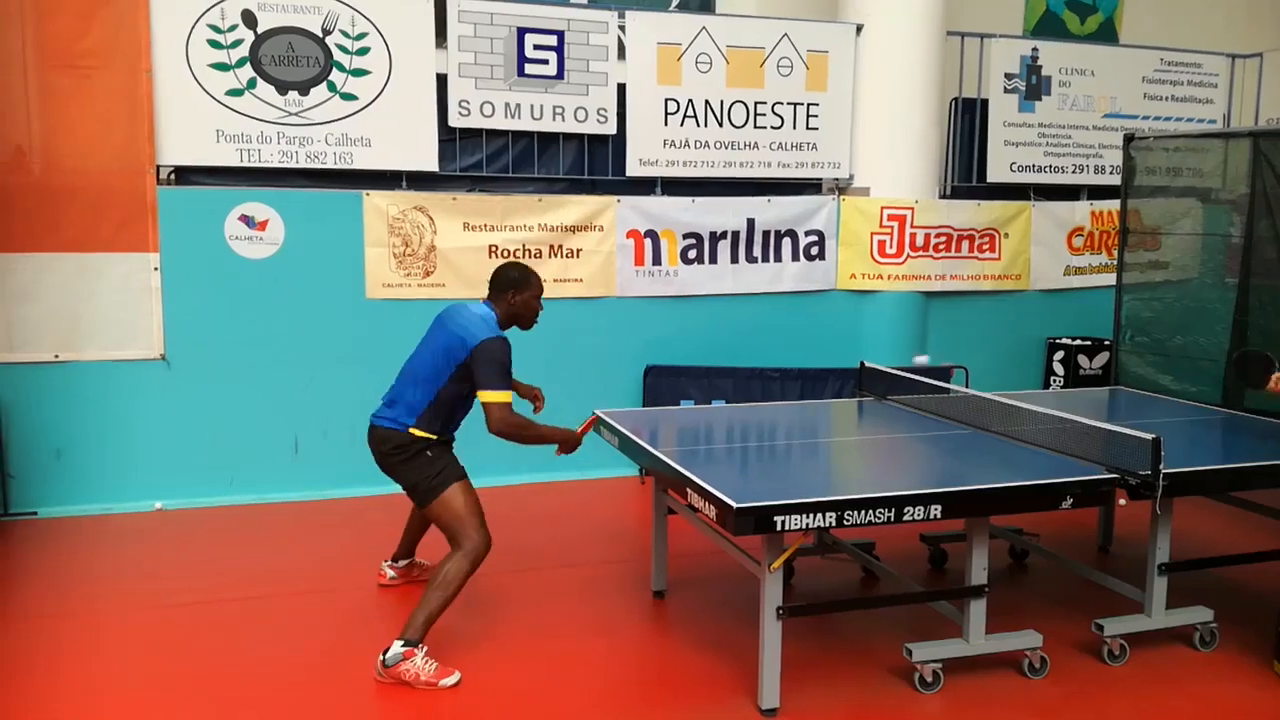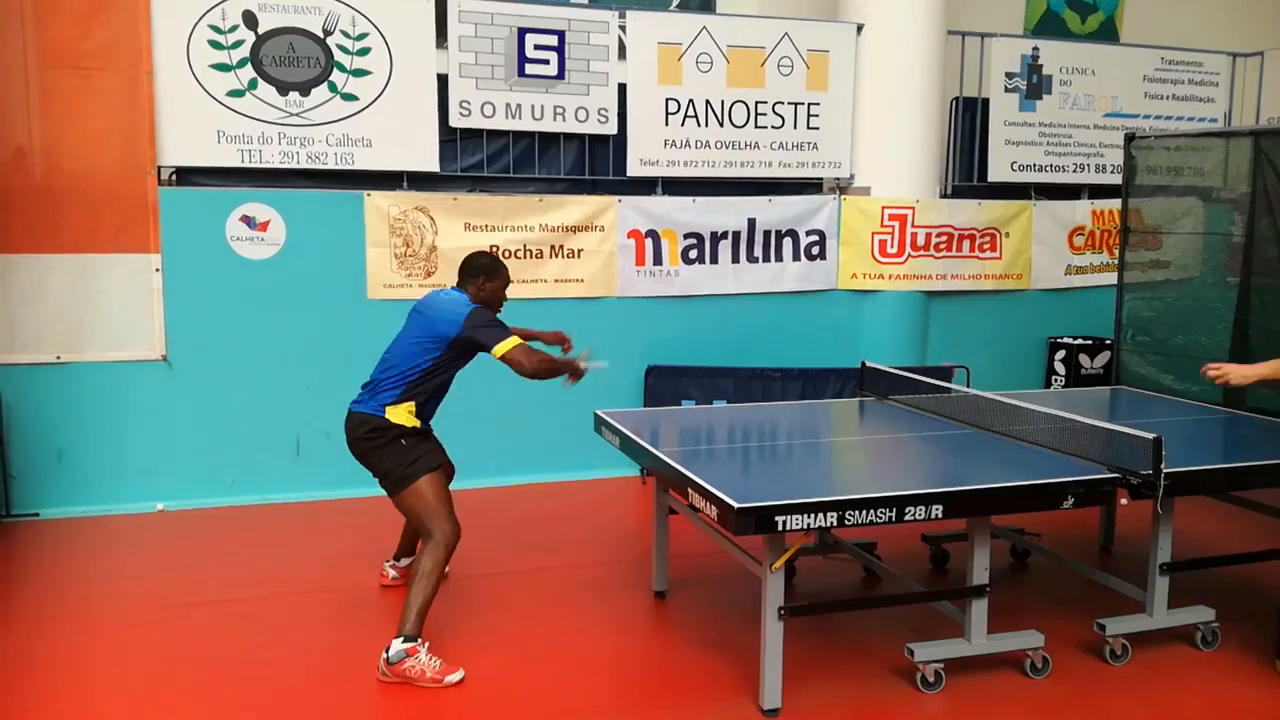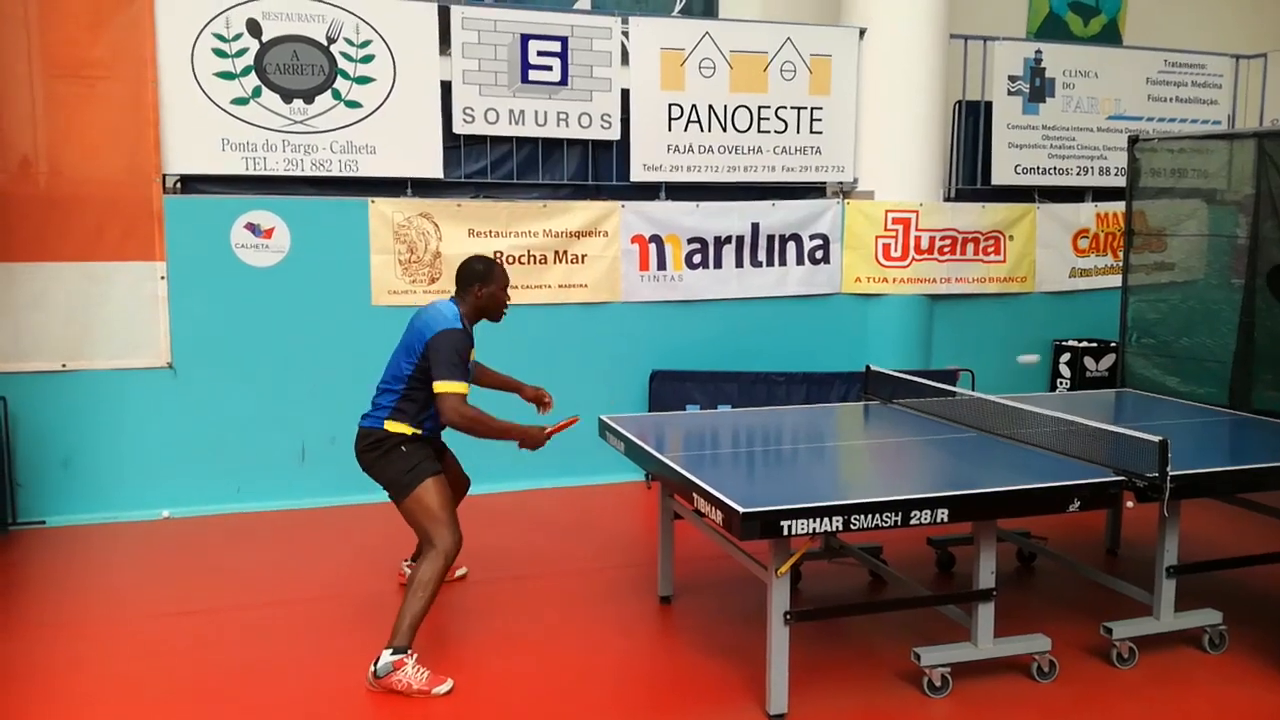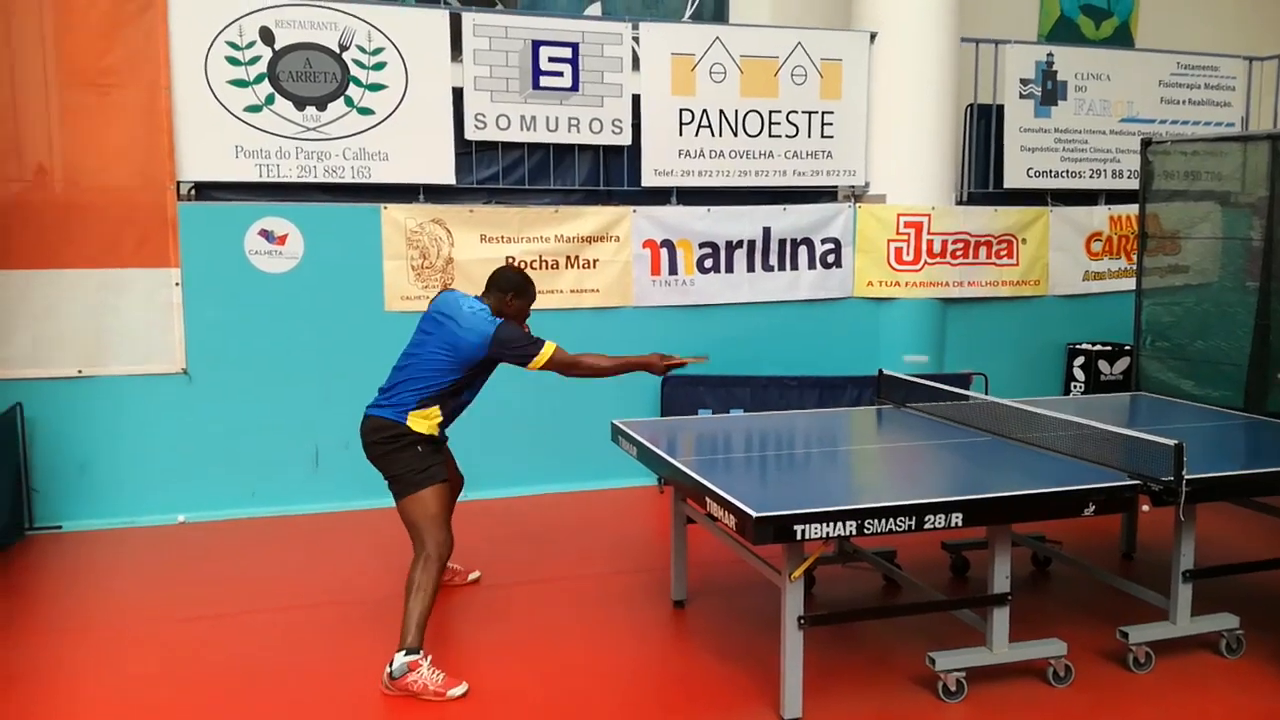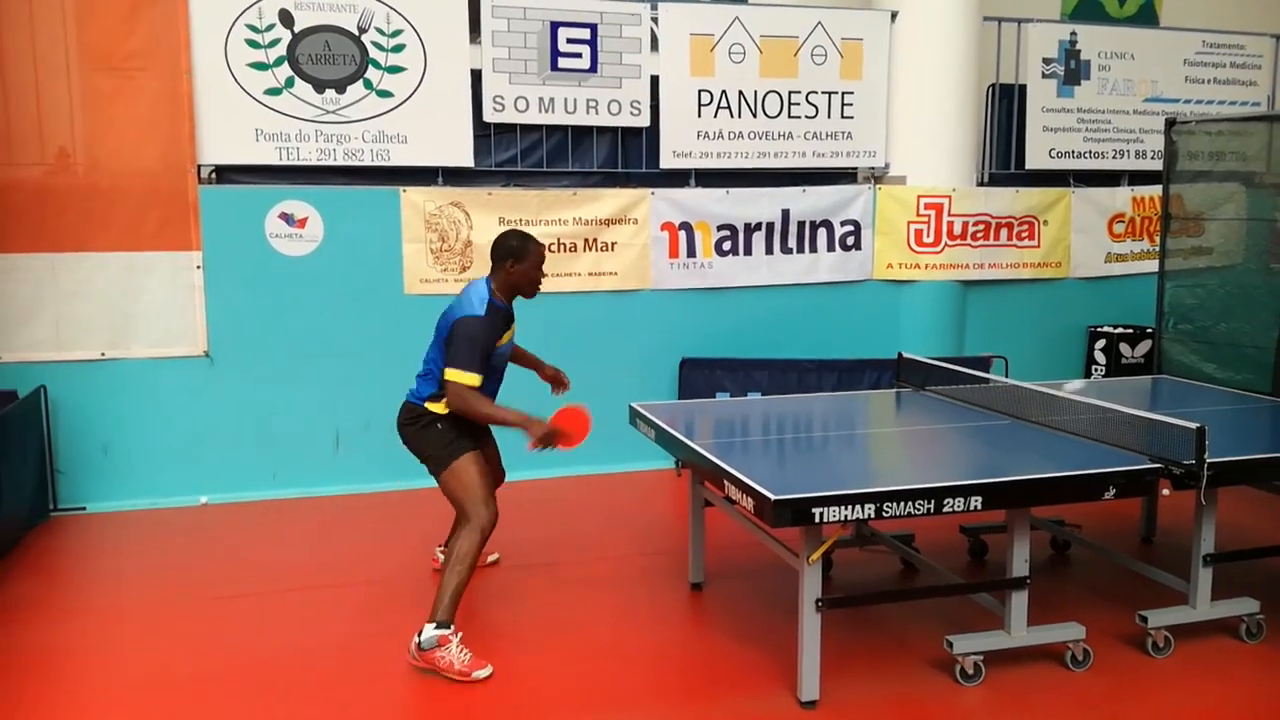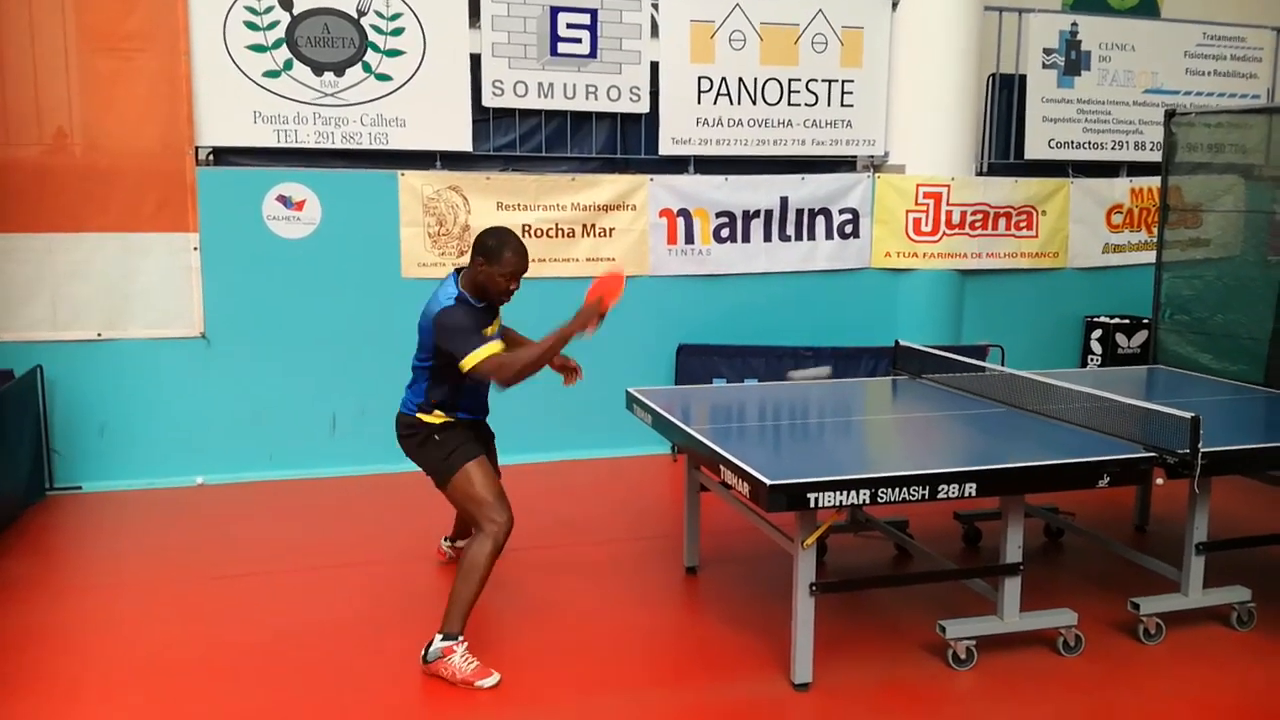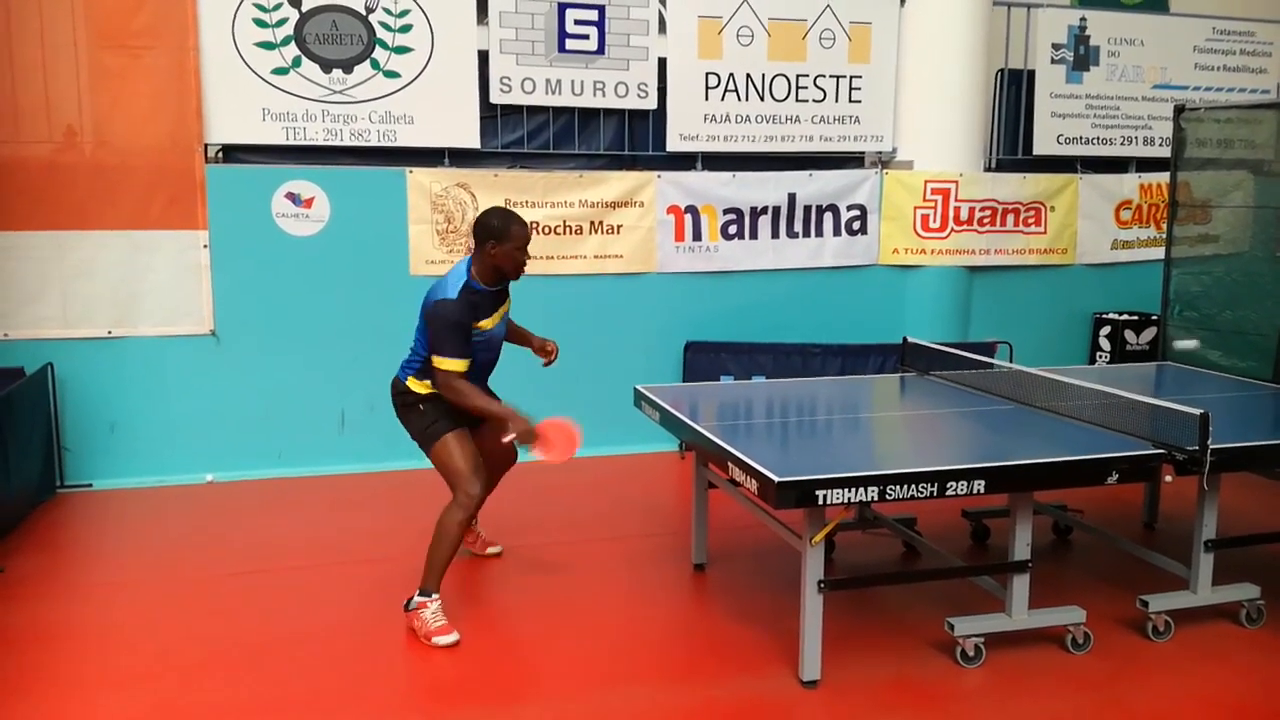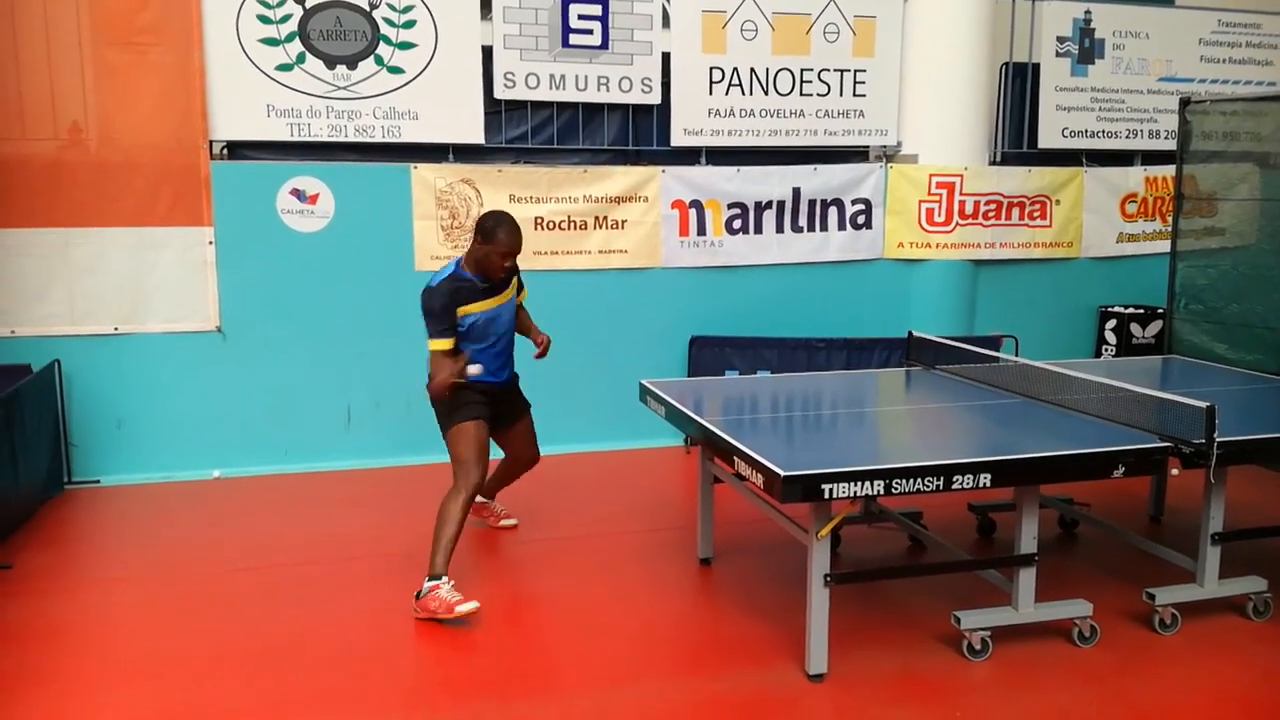
dt=0.4s
person 1, frame 1
left shoulder: (462, 312)
right shoulder: (492, 342)
right elbow: (500, 423)
left wrist: (518, 386)
right wrist: (561, 435)
left hip: (393, 429)
right hip: (408, 442)
left knee: (441, 492)
right knee: (474, 542)
left ankle: (399, 564)
right ankle: (401, 654)
person 1, frame 2
left shoulder: (440, 301)
right shoulder: (472, 315)
right elbow: (528, 366)
left wrist: (538, 335)
right wrist: (569, 366)
left hip: (380, 421)
right hip: (383, 428)
left knee: (440, 475)
right knee: (443, 534)
left ankle: (402, 564)
right ankle: (403, 652)
person 1, frame 3
left shoulder: (447, 314)
right shoulder: (450, 333)
left elbow: (466, 369)
right elbow: (455, 412)
left wrist: (521, 389)
right wrist: (519, 433)
left hip: (412, 433)
right hip: (391, 440)
left knee: (456, 485)
right knee: (446, 541)
left ankle: (417, 563)
right ankle: (393, 662)
person 1, frame 4
left shoulder: (448, 300)
right shoulder: (499, 332)
right elbow: (571, 363)
right wrist: (645, 362)
left hip: (387, 421)
right hip: (401, 435)
left knee: (451, 485)
right knee: (434, 545)
left ankle: (438, 569)
right ankle: (407, 663)
person 1, frame 5
left shoulder: (496, 298)
right shoulder: (475, 318)
right elbow: (461, 396)
left wrist: (540, 368)
right wrist: (529, 423)
left hip: (462, 416)
right hip: (438, 419)
left knee: (493, 479)
right knee: (481, 517)
left ankle: (452, 550)
right ankle: (436, 637)
person 1, frame 6
left shoulder: (472, 291)
right shoulder: (449, 315)
left elbow: (497, 338)
right elbow: (502, 372)
left wrist: (554, 356)
right wrist: (561, 337)
left hip: (459, 420)
right hip: (432, 428)
left knee: (482, 486)
right knee: (496, 522)
left ankle: (456, 542)
right ankle: (445, 648)
person 1, frame 7
left shoulder: (497, 279)
right shoulder: (451, 303)
right elbow: (449, 385)
left wrist: (532, 342)
right wrist: (511, 417)
left hip: (468, 391)
right hip: (428, 397)
left knee: (502, 458)
right knee: (470, 492)
left ankle: (463, 530)
right ankle: (424, 601)
person 1, frame 8
left shoulder: (508, 271)
right shoulder: (443, 291)
left elbow: (516, 309)
right elbow: (441, 362)
left wrist: (535, 331)
right wrist: (447, 376)
left hip: (502, 385)
right hip: (461, 390)
left knee: (525, 456)
right knee: (469, 477)
left ankle: (482, 501)
right ankle: (434, 588)
